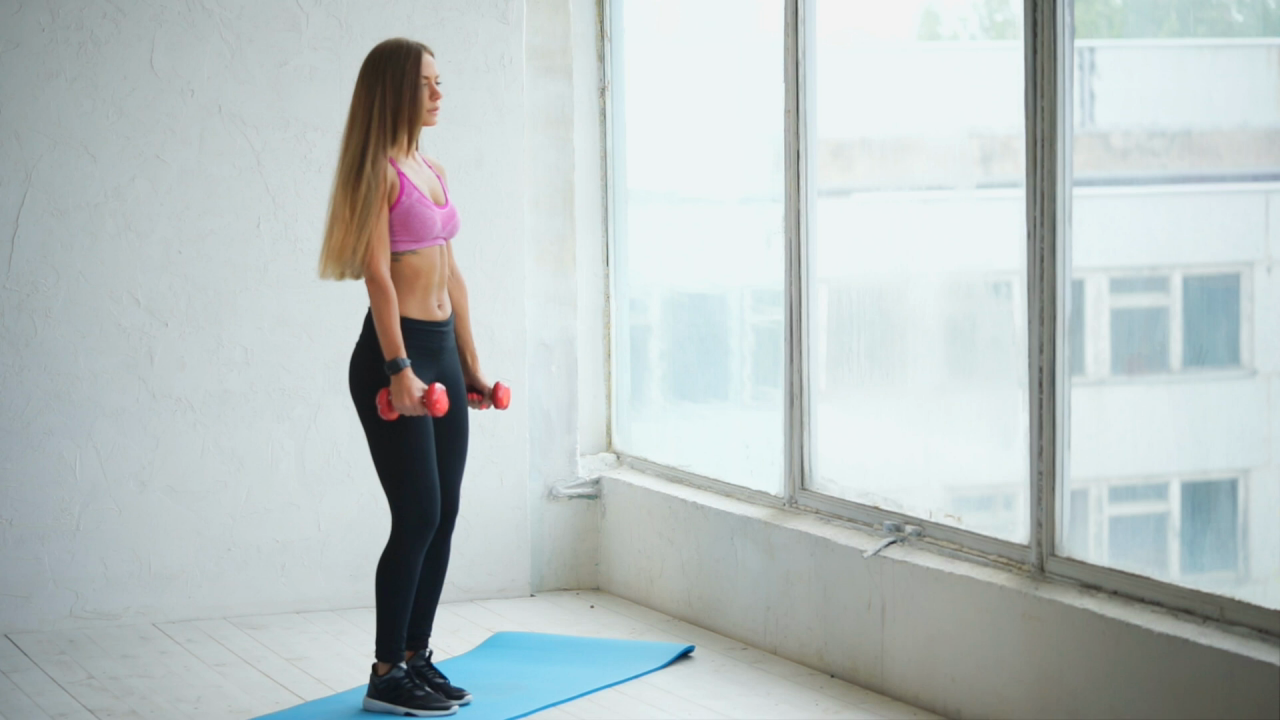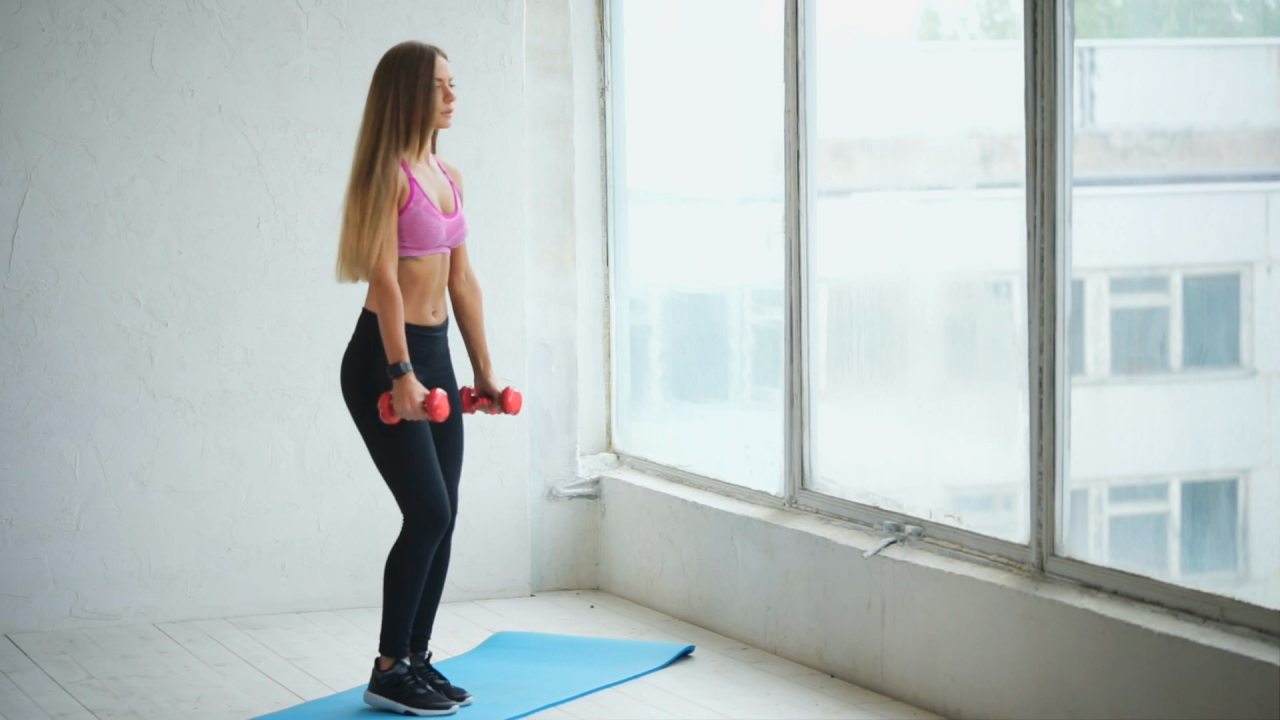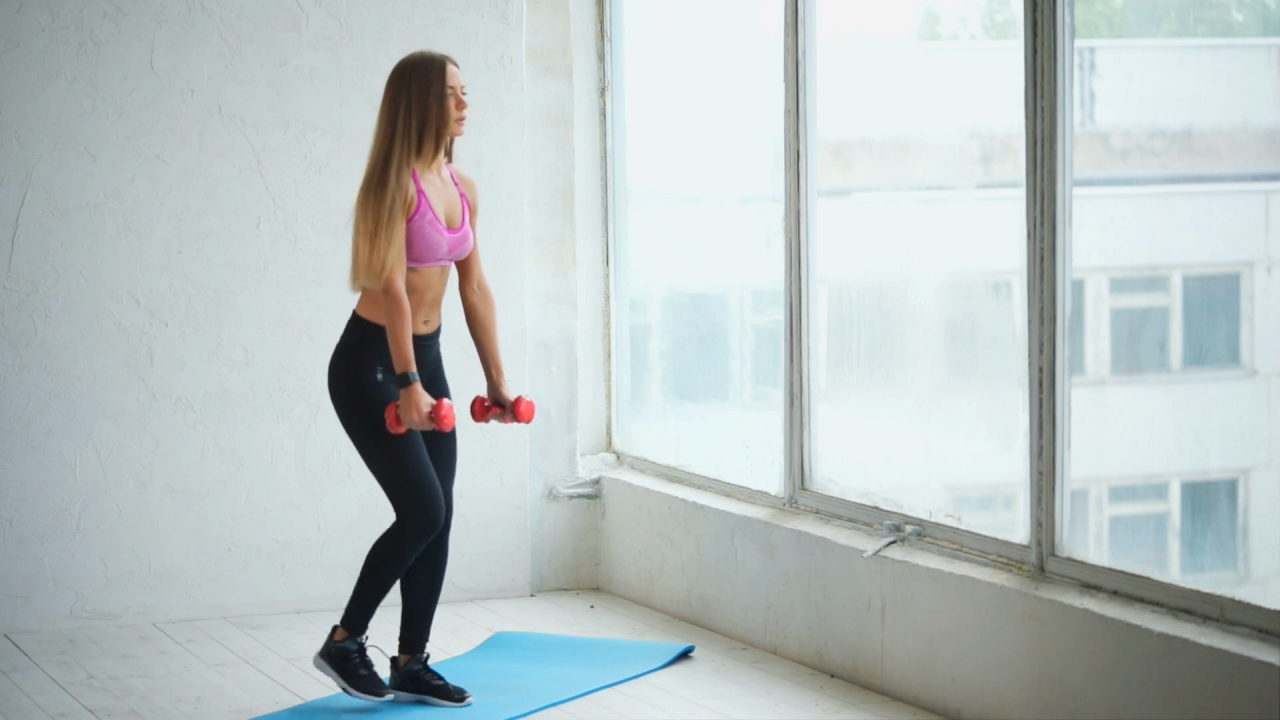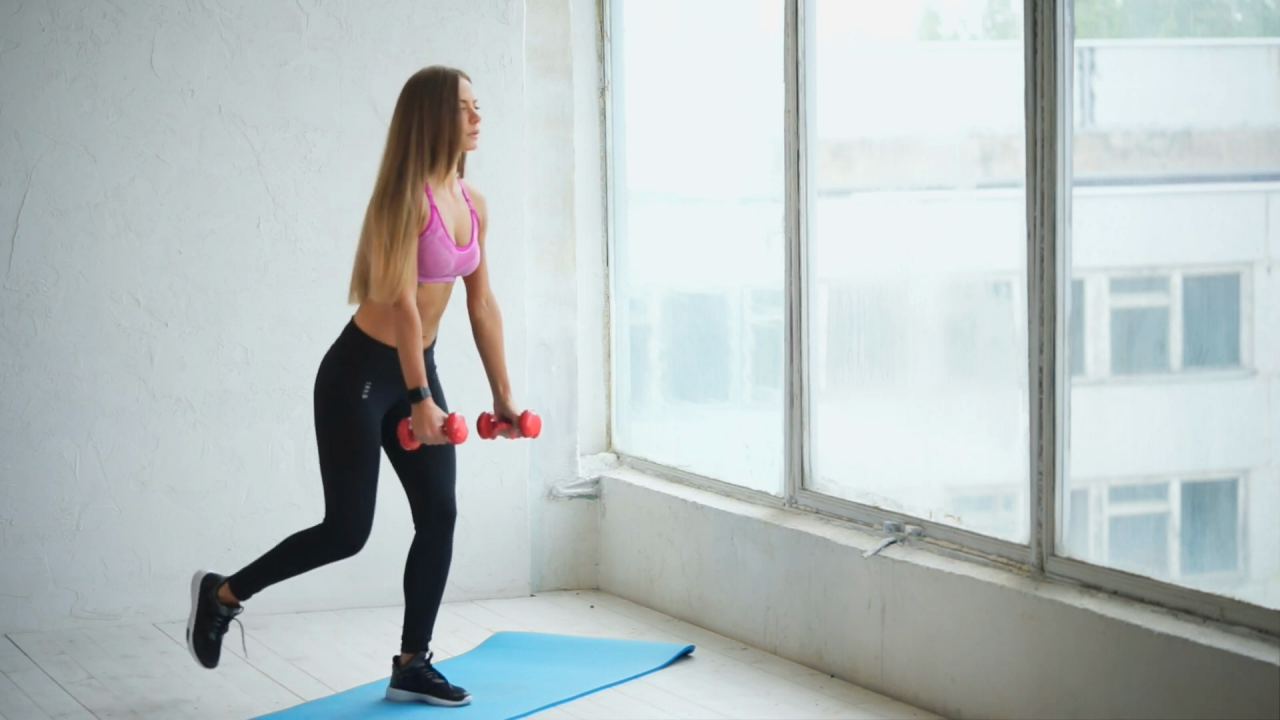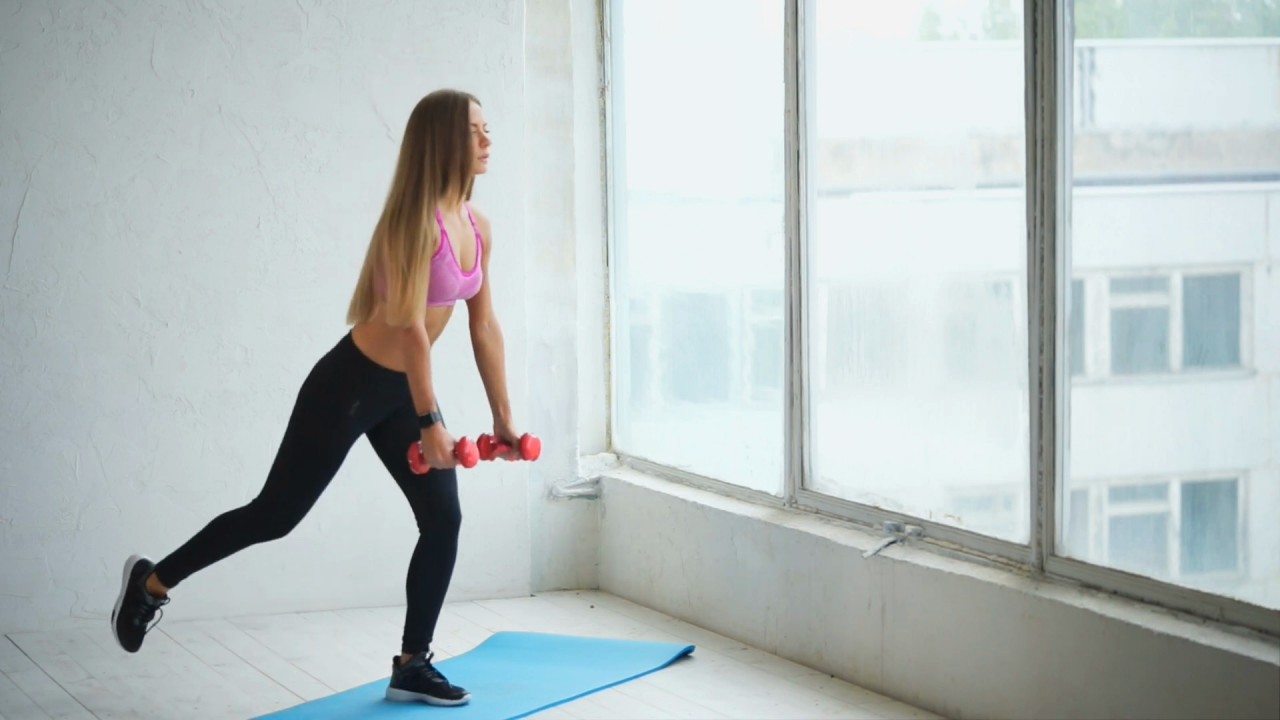
dt=0.3s
person 1, frame 1
left shoulder: (432, 170)
right shoulder: (375, 172)
right elbow: (377, 276)
left wrist: (470, 367)
right wrist: (398, 370)
left hip: (439, 353)
right hip: (394, 357)
left knee: (443, 517)
right knee: (417, 519)
left ankle: (415, 658)
person 1, frame 2
left shoulder: (447, 175)
right shoulder: (385, 176)
left elbow: (463, 280)
right elbow: (382, 279)
left wrist: (483, 371)
right wrist: (399, 374)
left hip: (434, 354)
right hip: (382, 360)
left knee: (442, 518)
right knee: (427, 515)
left ankle: (415, 659)
person 1, frame 3
left shoulder: (462, 184)
right shoulder: (392, 184)
left elbow: (475, 290)
right elbow: (391, 289)
left wrist: (497, 380)
right wrist: (407, 386)
left hip: (424, 357)
right hip: (367, 362)
left knee: (437, 516)
right knee: (423, 512)
left ankle: (412, 666)
right ankle: (342, 642)
person 1, frame 4
left shoulder: (473, 202)
right shoulder: (408, 199)
left elbow: (482, 304)
right elbow: (402, 303)
left wrist: (503, 394)
right wrist: (419, 400)
left hip: (417, 369)
right hip: (361, 372)
left knee: (440, 518)
right knee: (348, 530)
left ankle: (412, 664)
right ankle: (224, 594)
person 1, frame 5
left shoulder: (479, 226)
right shoulder: (413, 222)
left elbow: (485, 327)
right elbow: (411, 328)
left wrist: (503, 417)
right wrist: (431, 422)
left hip: (398, 391)
right hip: (348, 384)
left knee: (444, 519)
right knee: (275, 515)
left ankle: (412, 666)
right ankle: (151, 582)
